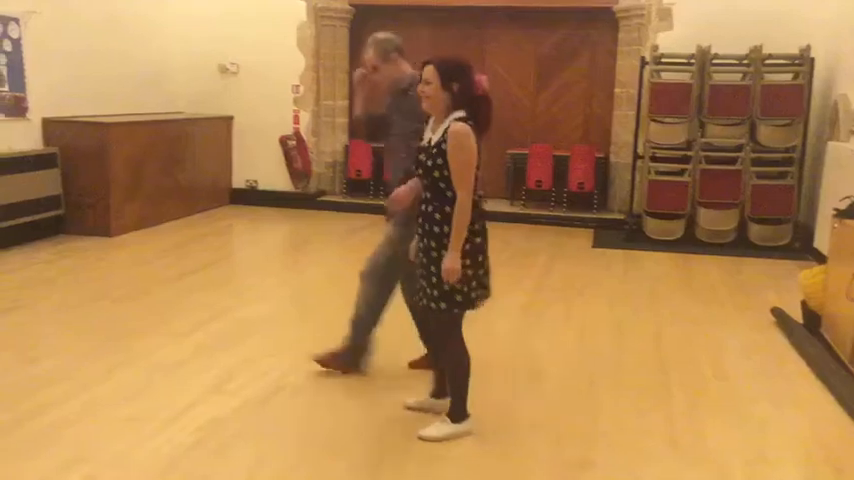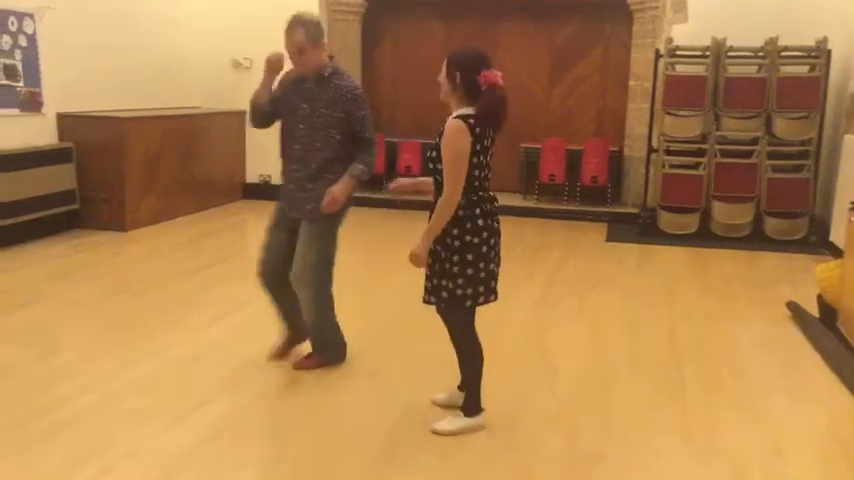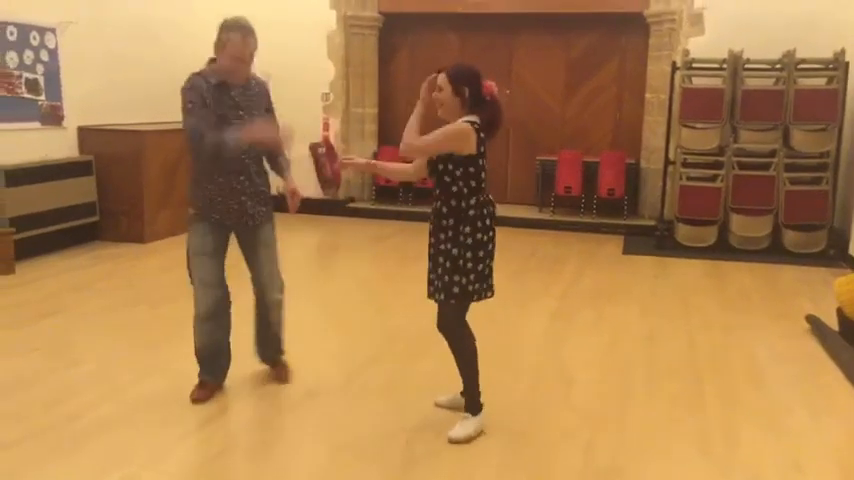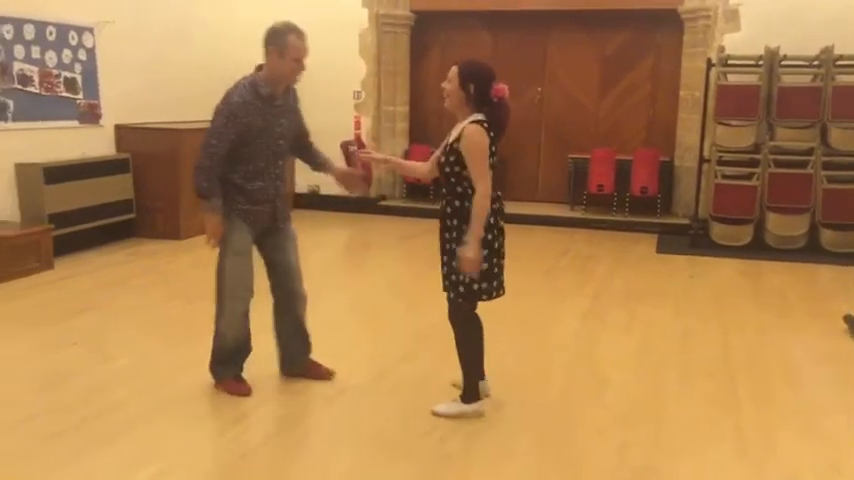
dt=0.7s
person 1, frame 1
left shoulder: (460, 131)
right shoulder: (432, 127)
left elbow: (465, 198)
left wrist: (454, 252)
right wrist: (422, 239)
left hip: (456, 238)
right hip: (433, 234)
left knee: (447, 325)
right knee: (429, 315)
left ankle: (459, 416)
right ankle: (440, 393)
person 1, frame 2
left shoulder: (457, 126)
right shoulder: (476, 121)
left elbow: (452, 193)
left wrist: (425, 241)
right wrist: (416, 183)
left hip: (461, 232)
right hip: (473, 228)
left knee: (458, 317)
right knee: (454, 311)
left ankle: (473, 410)
right ankle: (466, 390)
person 1, frame 3
left shoulder: (464, 130)
right shoulder: (456, 132)
left elbow: (409, 148)
right elbow: (415, 170)
left wrist: (420, 107)
right wrist: (369, 165)
left hip: (467, 234)
right hip: (452, 231)
left knee: (451, 320)
right knee: (451, 316)
left ankle: (475, 410)
right ankle: (469, 393)
person 1, frame 4
left shoulder: (474, 132)
right shoulder: (461, 129)
left elbow: (483, 191)
right elbow: (429, 170)
left wrist: (473, 243)
right wrist: (385, 160)
left hip: (470, 231)
right hip: (459, 229)
left knee: (460, 312)
right knee: (464, 308)
left ankle: (471, 398)
right ankle: (477, 377)
person 2, frame 1
left shoulder: (423, 97)
right shoulder: (398, 95)
right elbow: (366, 130)
right wrist: (362, 96)
left knee: (377, 274)
right knee: (415, 277)
left ankle: (353, 353)
person 2, frame 2
left shoulder: (346, 89)
right shoulder: (290, 83)
left elbow: (366, 146)
right elbow: (259, 119)
left wrist: (345, 183)
right wrist: (269, 77)
left hip: (324, 199)
right hip: (290, 196)
left knee: (309, 277)
right knee: (270, 270)
left ankle: (329, 349)
right ankle: (298, 327)
person 2, frame 3
left shoulder: (257, 87)
right shoulder: (197, 88)
right elbow: (202, 143)
left wrist: (286, 176)
right wrist: (250, 133)
left hip: (256, 204)
right hip: (210, 208)
left knee: (270, 287)
right knee: (209, 296)
left ankle: (272, 353)
right ankle: (211, 374)
person 2, frame 4
left shoulder: (289, 97)
right shoulder: (239, 100)
left elbow: (300, 143)
right elbow: (208, 159)
left wrist: (332, 168)
right wrist: (213, 211)
left hip: (276, 208)
right hip: (238, 210)
left knee: (291, 286)
right knee: (236, 293)
left ankle: (296, 358)
right ankle: (226, 369)
